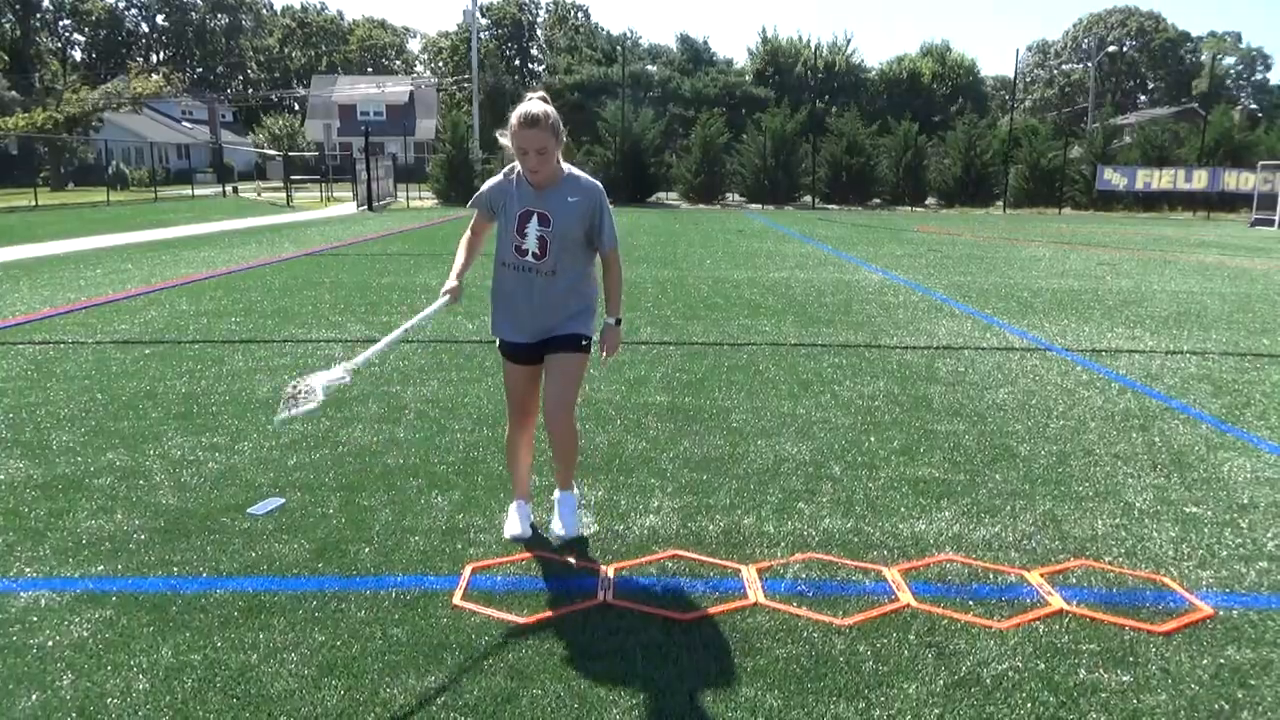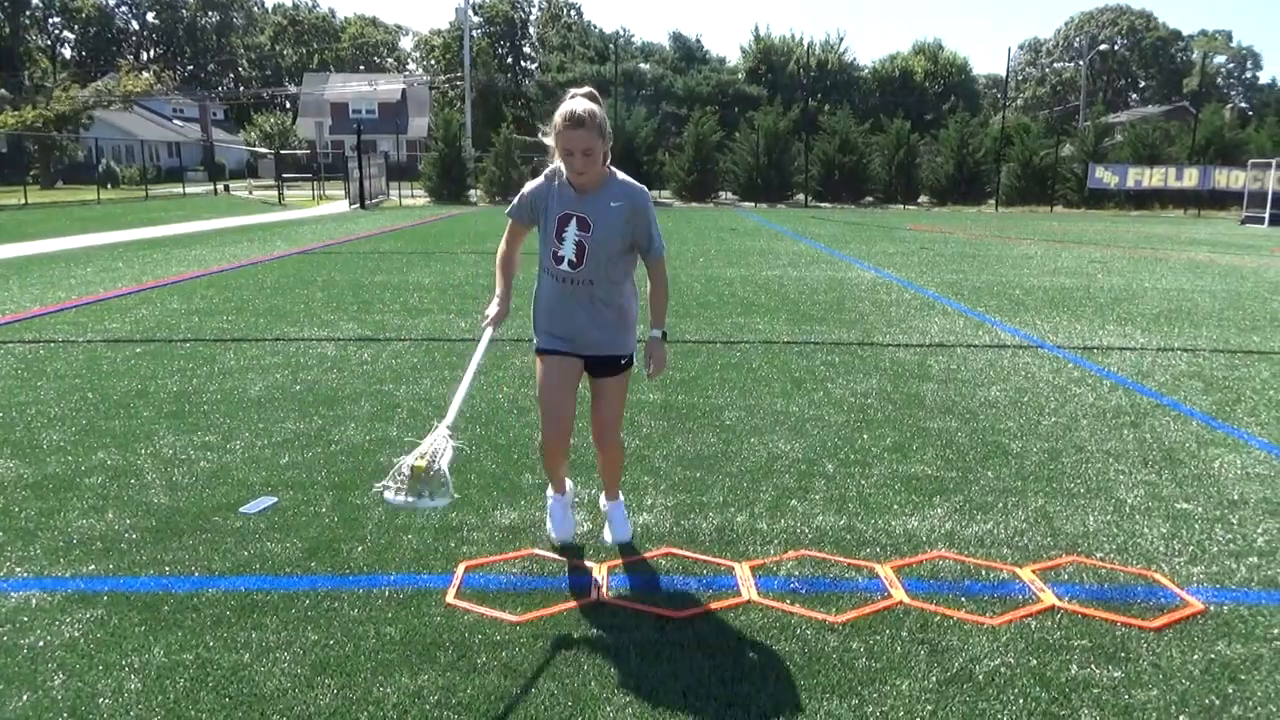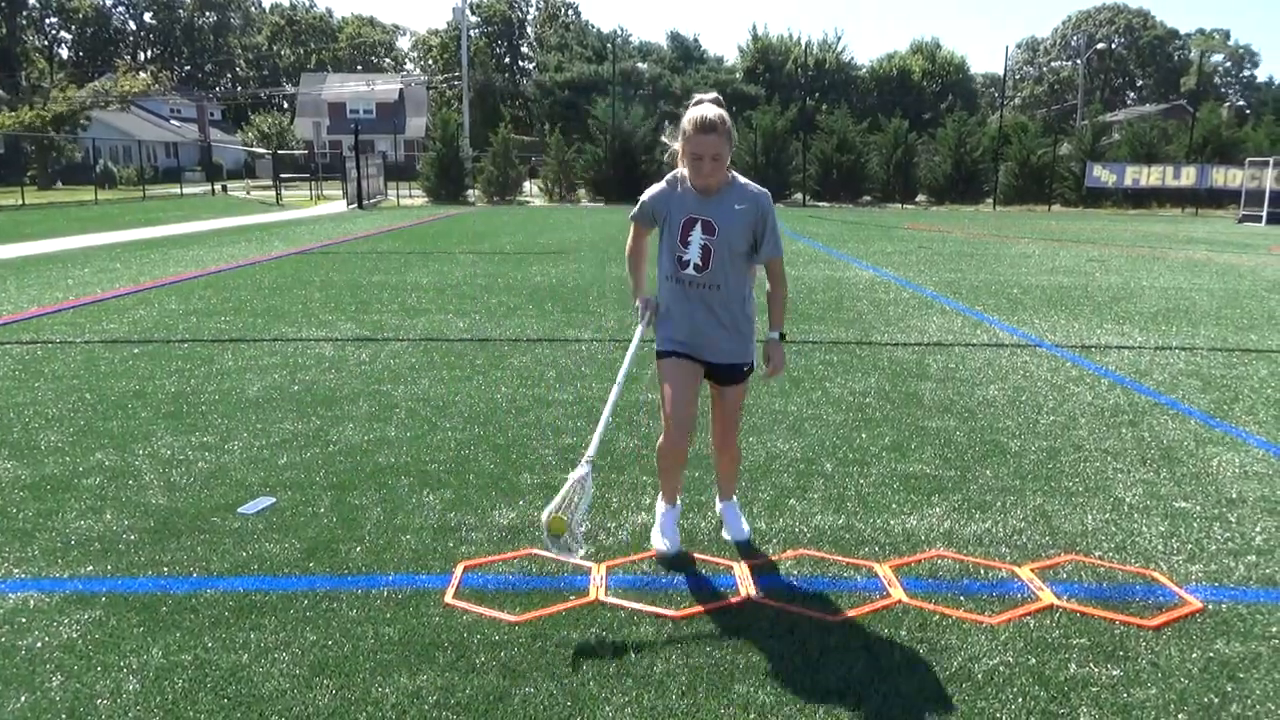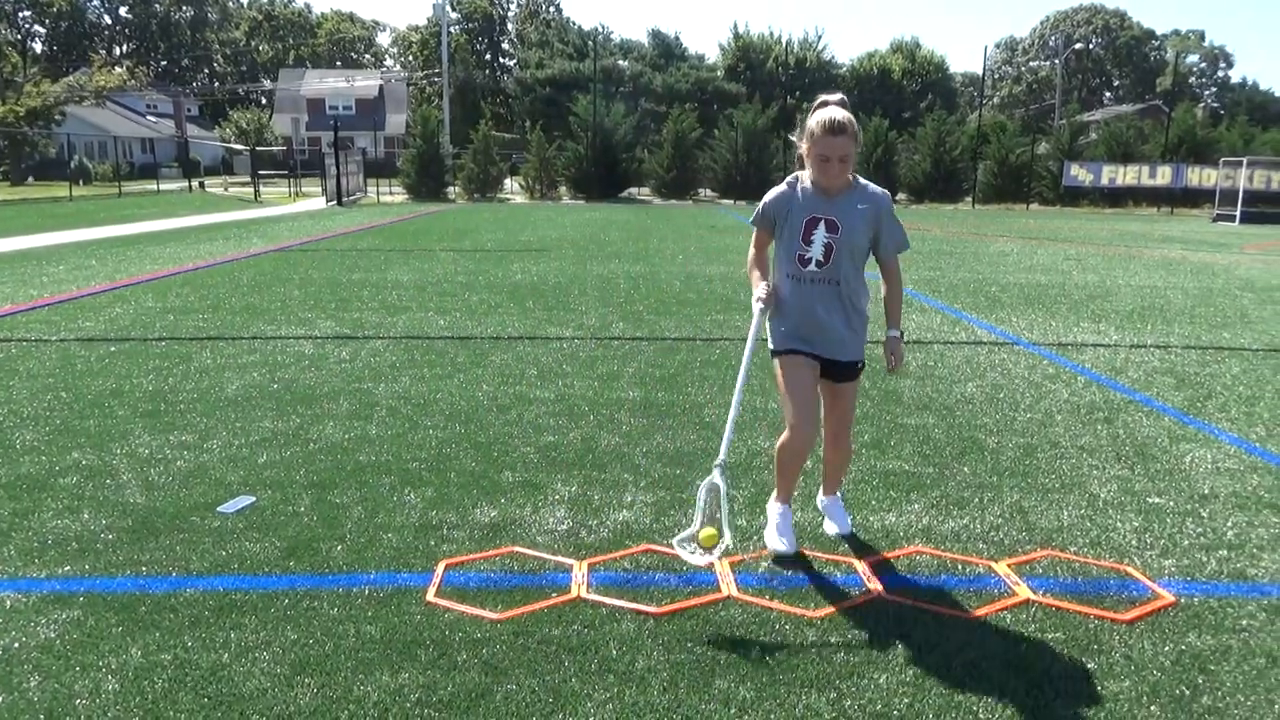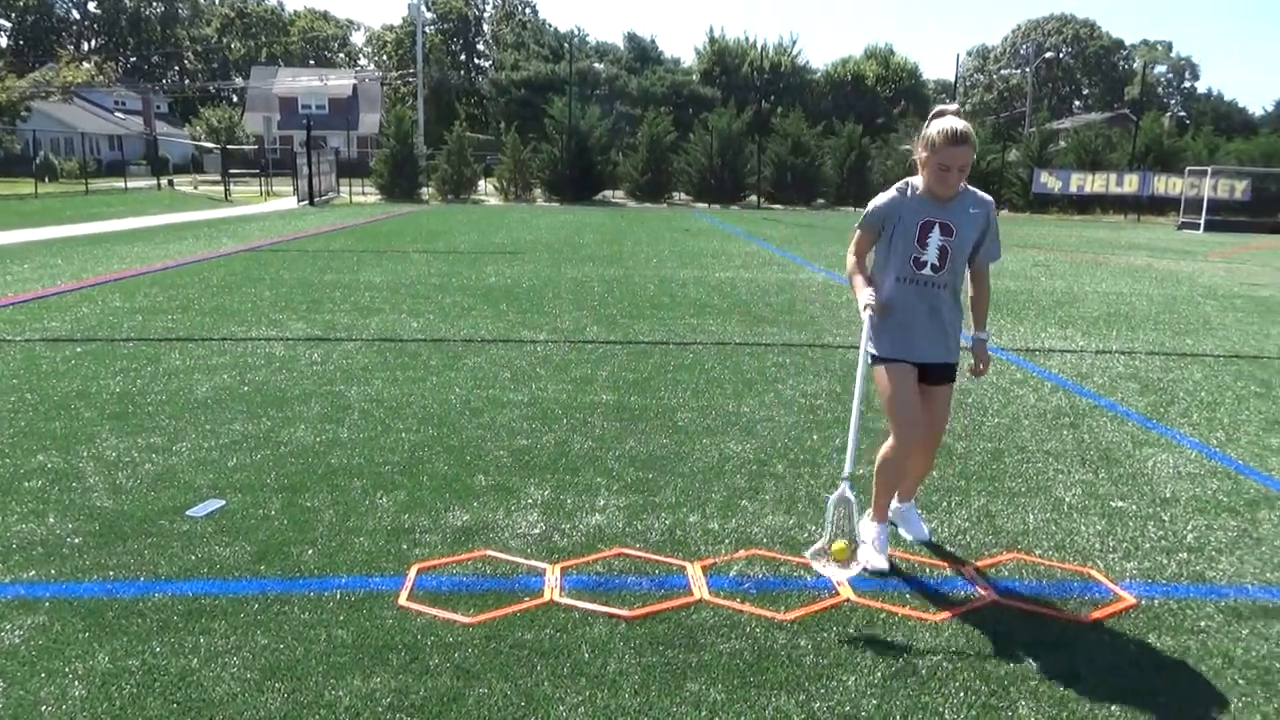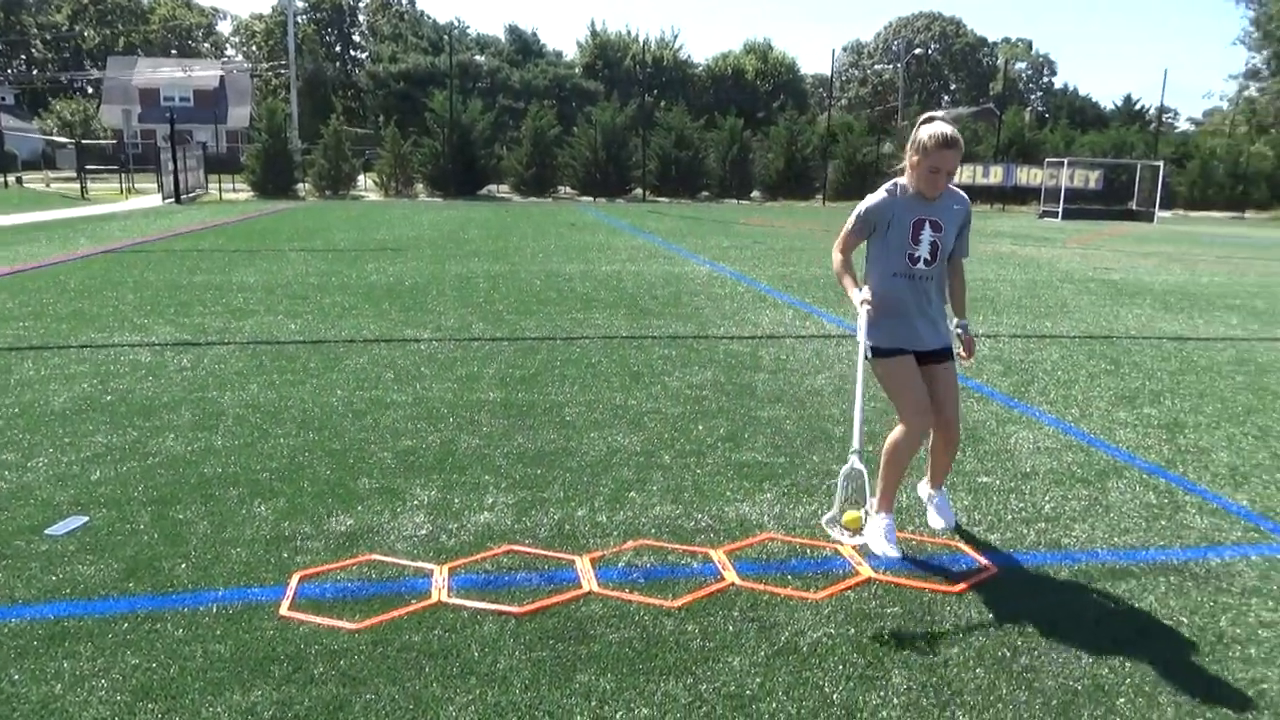
dt=0.7s
person 1, frame 1
left shoulder: (587, 193)
right shoulder: (498, 190)
left elbow: (610, 259)
right elbow: (475, 234)
left wrist: (613, 321)
right wrist: (458, 274)
left hip: (571, 323)
right hip: (515, 323)
left knee: (558, 416)
right knee: (520, 420)
left ankle: (566, 493)
right ankle: (520, 502)
person 1, frame 2
left shoulder: (632, 198)
right shoulder: (540, 192)
left elbow: (656, 270)
right elbow: (511, 240)
left wrist: (656, 334)
right wrist: (502, 295)
left hip: (611, 336)
right hip: (555, 333)
left knee: (606, 435)
right knee: (555, 431)
left ankle: (613, 501)
right ankle: (559, 492)
person 1, frame 3
left shoulder: (754, 202)
right shoulder: (660, 197)
left elbow: (775, 273)
right elbow: (635, 244)
left wrist: (775, 336)
right wrist: (639, 293)
left hip: (732, 341)
right hip: (677, 335)
left knee: (725, 440)
right knee: (677, 431)
left ankle: (728, 501)
right ankle: (667, 504)
person 1, frame 4
left shoulder: (874, 201)
right shoulder: (782, 199)
left elbow: (891, 269)
right elbow: (758, 248)
left wrist: (894, 332)
right wrist: (760, 285)
left hip: (845, 337)
right hip: (792, 332)
left knee: (839, 438)
right knee: (801, 428)
left ankle: (830, 495)
right ankle: (781, 504)
person 1, frame 5
left shoulder: (981, 208)
right shoulder: (890, 205)
left elbow: (979, 276)
right elbow: (856, 253)
left wrist: (980, 337)
right wrist: (863, 293)
left hip: (942, 344)
right hip: (892, 338)
left knee: (929, 442)
right knee: (905, 437)
left ankle: (904, 502)
right ankle: (876, 521)
person 1, frame 6
left shoulder: (959, 205)
right shoulder: (882, 203)
right elbow: (841, 250)
left wrist: (962, 324)
right wrist: (855, 291)
left hip: (933, 330)
right hip: (886, 330)
left knee: (948, 425)
right knee: (917, 422)
left ankle: (934, 488)
right ankle: (880, 513)
